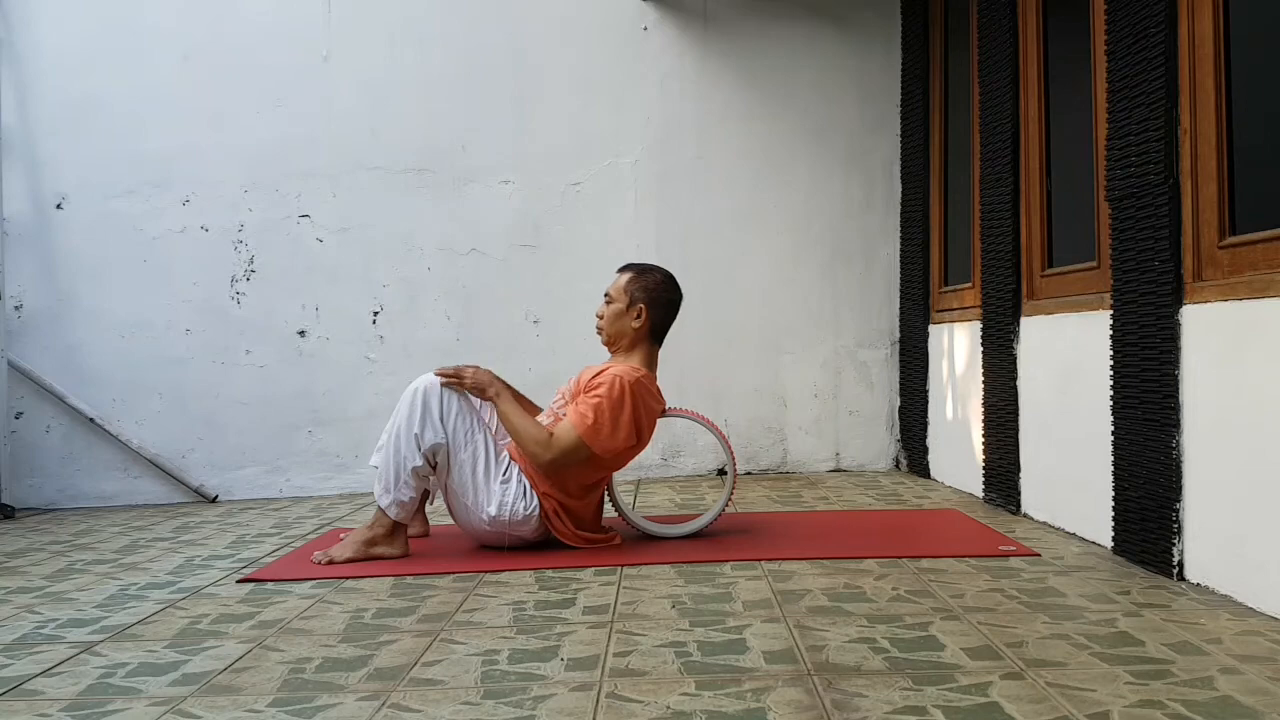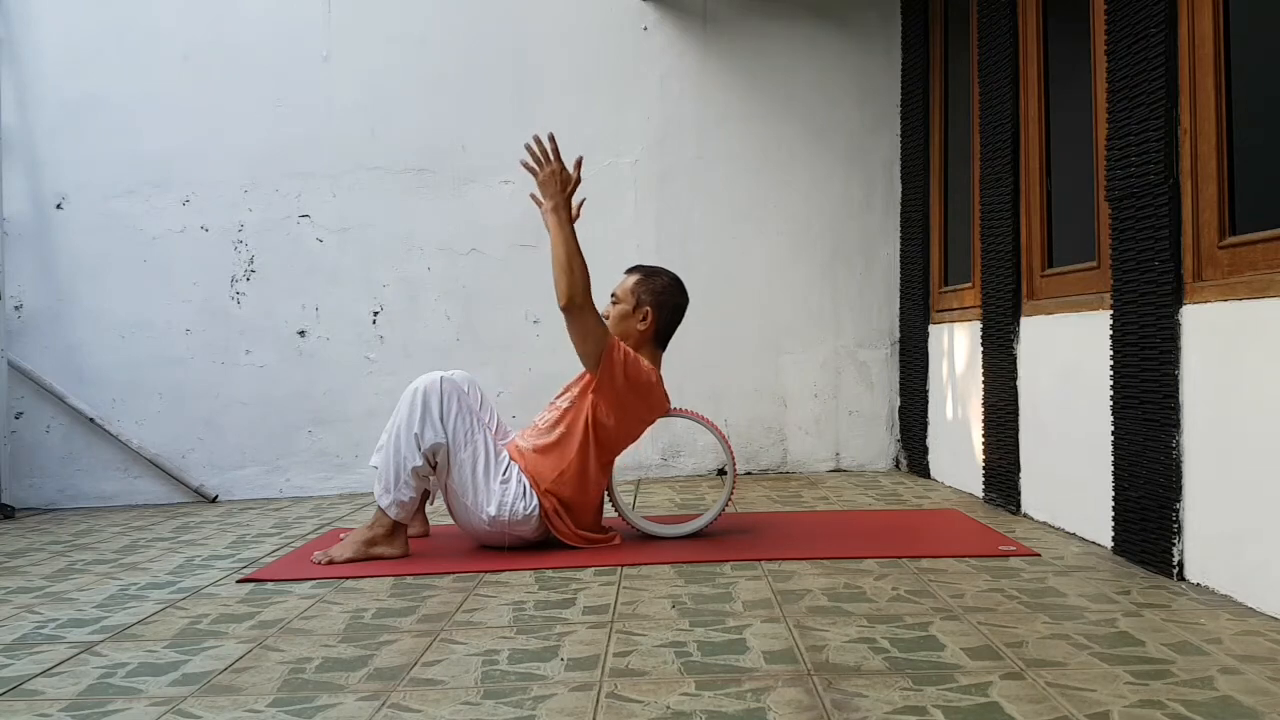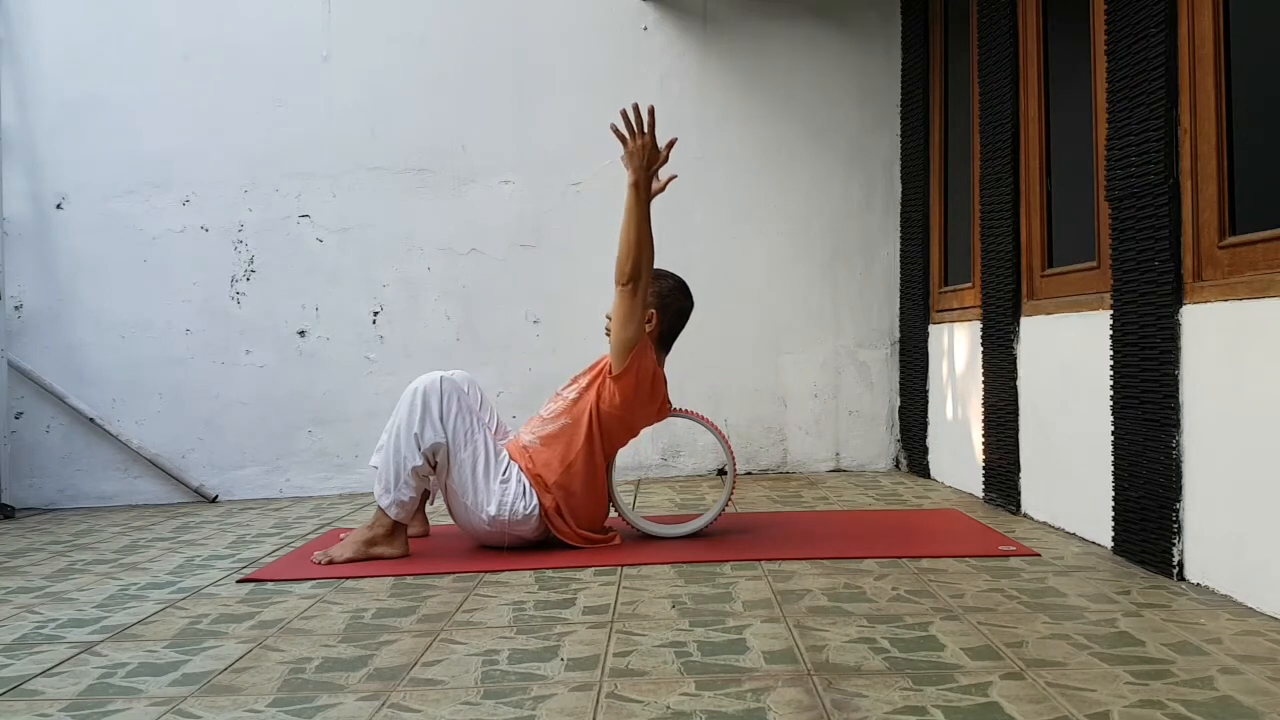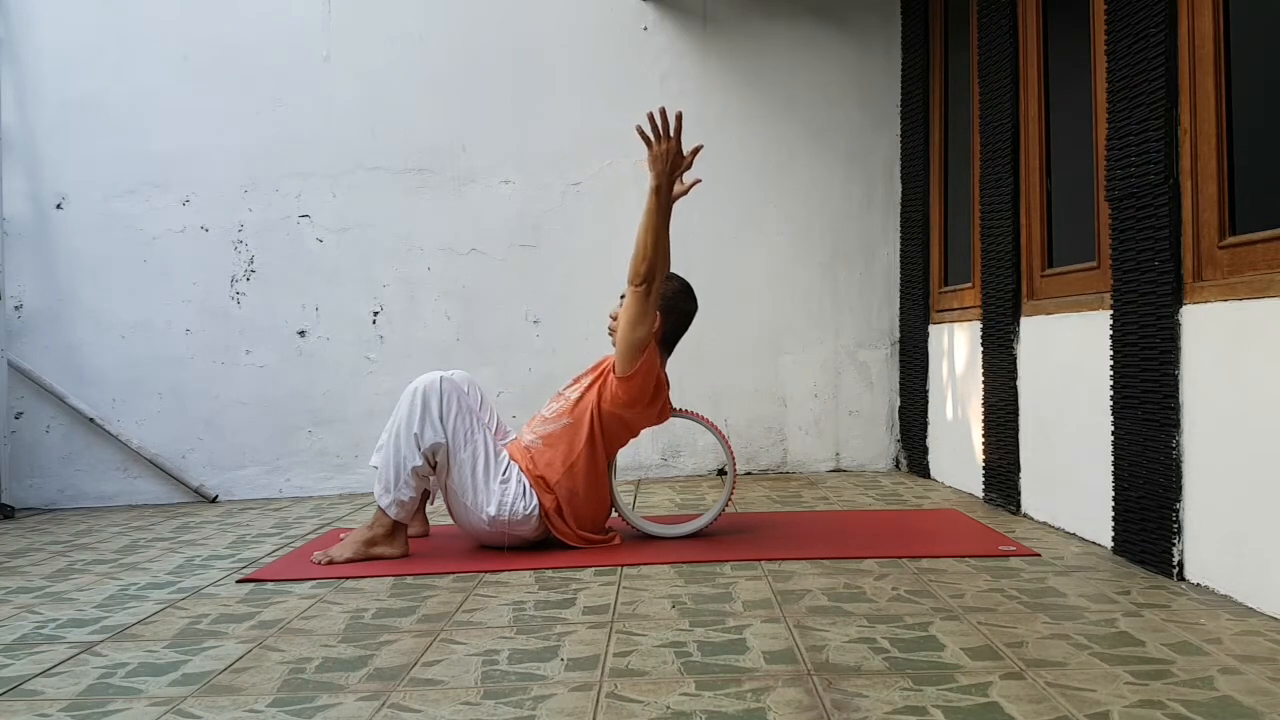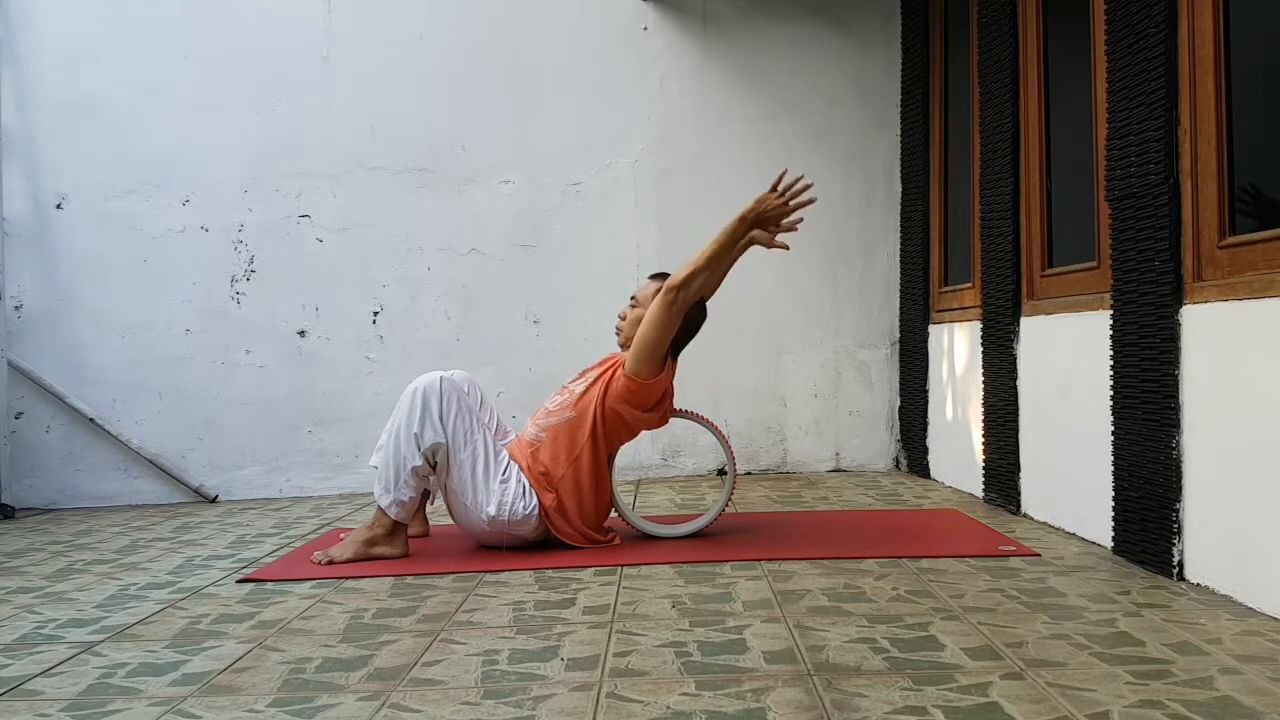
dt=1s
person 1, frame 1
left shoulder: (622, 384)
right shoulder: (625, 380)
left elbow: (548, 454)
left wrist: (495, 393)
right wrist: (498, 388)
left hip: (518, 507)
right hip: (518, 484)
left knee: (431, 394)
right knee: (453, 391)
left ankle: (385, 531)
right ankle: (411, 512)
person 1, frame 2
left shoulder: (634, 378)
right shoulder: (633, 377)
left elbow: (572, 302)
right elbow: (578, 308)
left wrist: (558, 210)
right wrist: (557, 224)
left hip: (514, 508)
right hip: (521, 487)
left knee: (433, 393)
right knee: (456, 387)
left ankle: (386, 530)
right ankle: (409, 512)
person 1, frame 3
left shoulder: (639, 376)
right shoulder: (636, 380)
left elbow: (629, 280)
right elbow: (637, 282)
left wrist: (638, 186)
right wrist: (642, 194)
left hip: (513, 506)
right hip: (518, 481)
left knee: (436, 391)
right knee: (456, 386)
left ankle: (387, 529)
right ankle: (411, 511)
person 1, frame 4
left shoulder: (640, 376)
right shoulder: (637, 376)
left elbow: (643, 283)
right elbow: (654, 286)
left wrist: (659, 190)
right wrist: (666, 199)
left hip: (515, 507)
right hip: (517, 482)
left knee: (434, 391)
right knee: (456, 386)
left ankle: (386, 530)
right ankle: (410, 512)
person 1, frame 5
left shoulder: (643, 381)
right shoulder: (632, 371)
left elbow: (678, 292)
right elbow: (688, 298)
left wrist: (746, 223)
right wrist: (747, 240)
left hip: (515, 508)
right hip: (519, 484)
left knee: (434, 392)
right knee: (456, 386)
left ankle: (386, 530)
right ankle: (412, 511)
